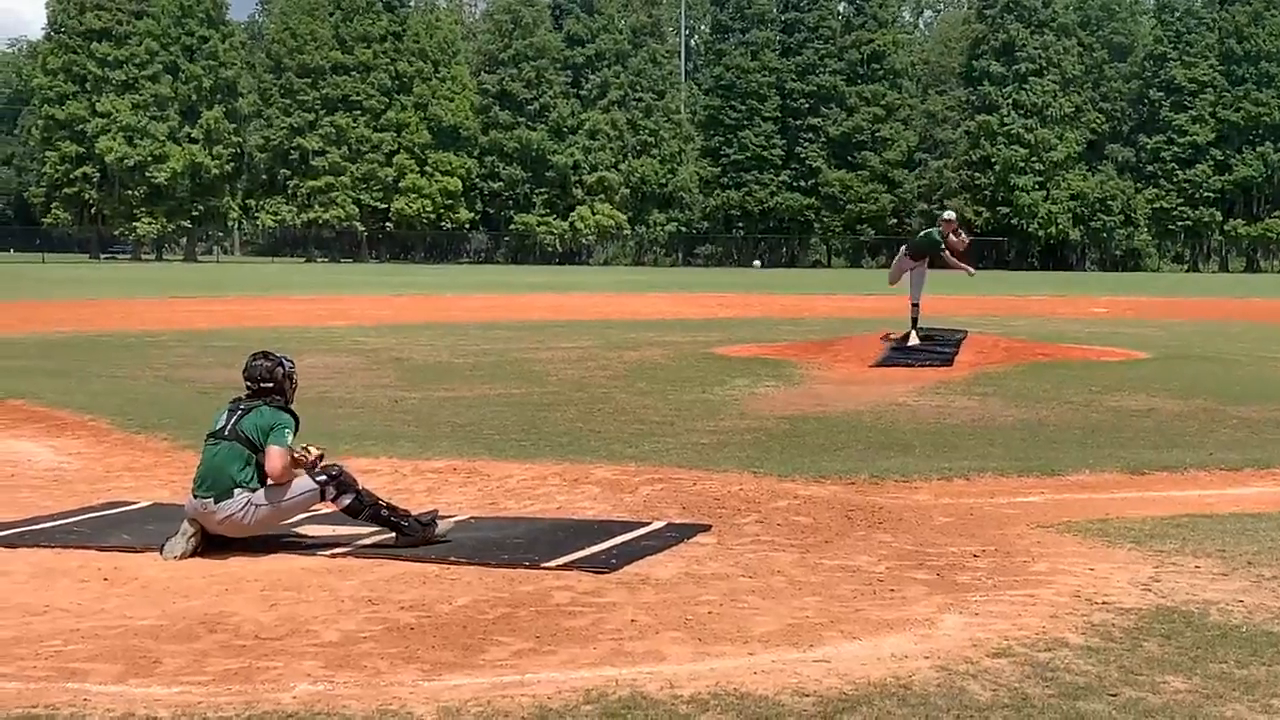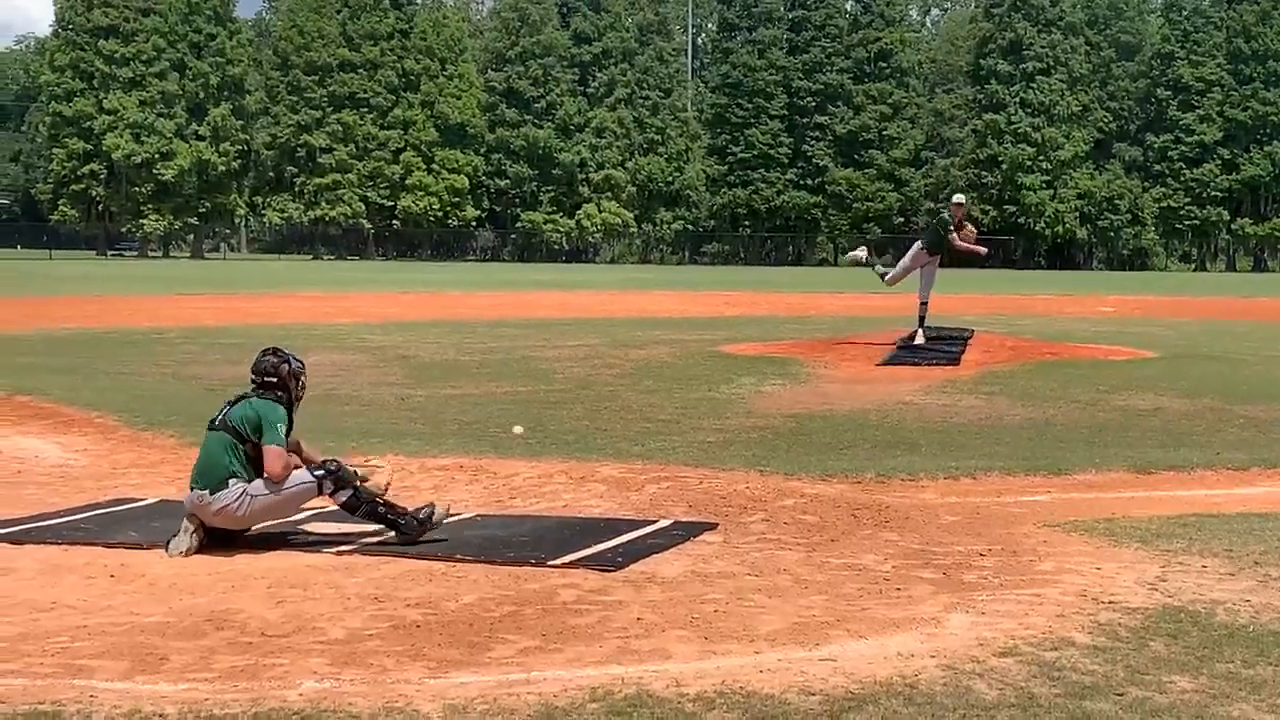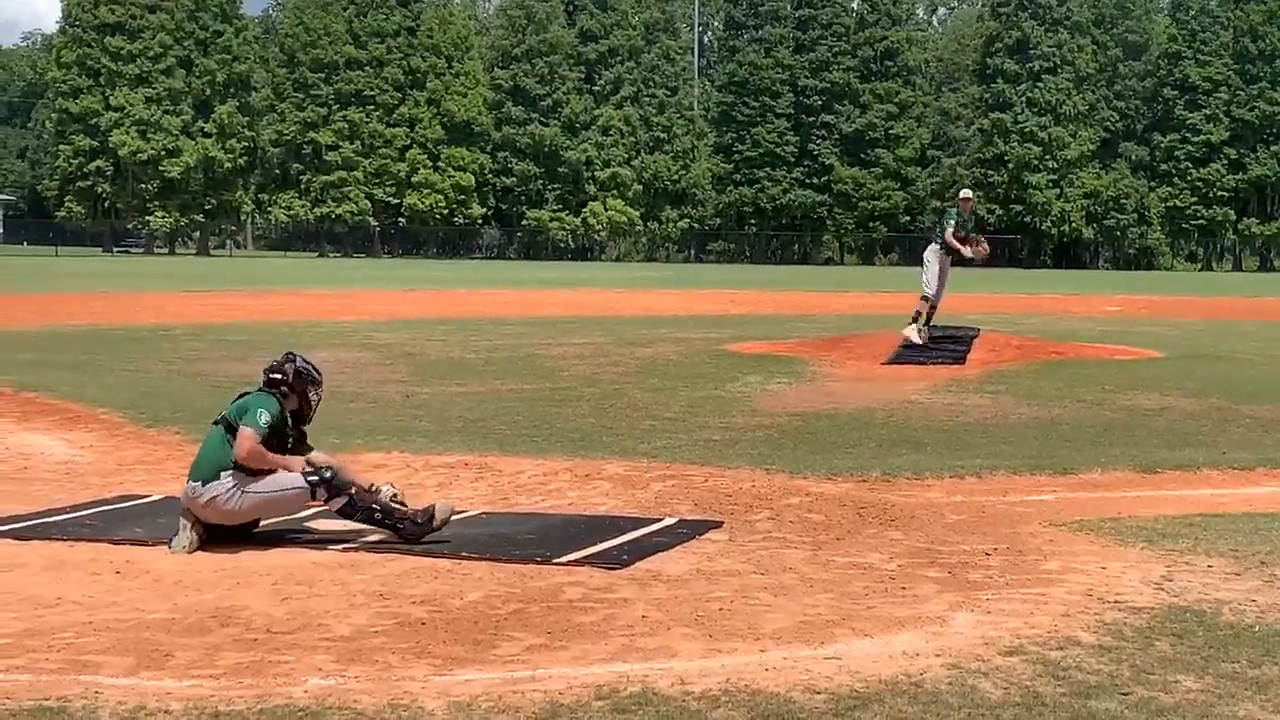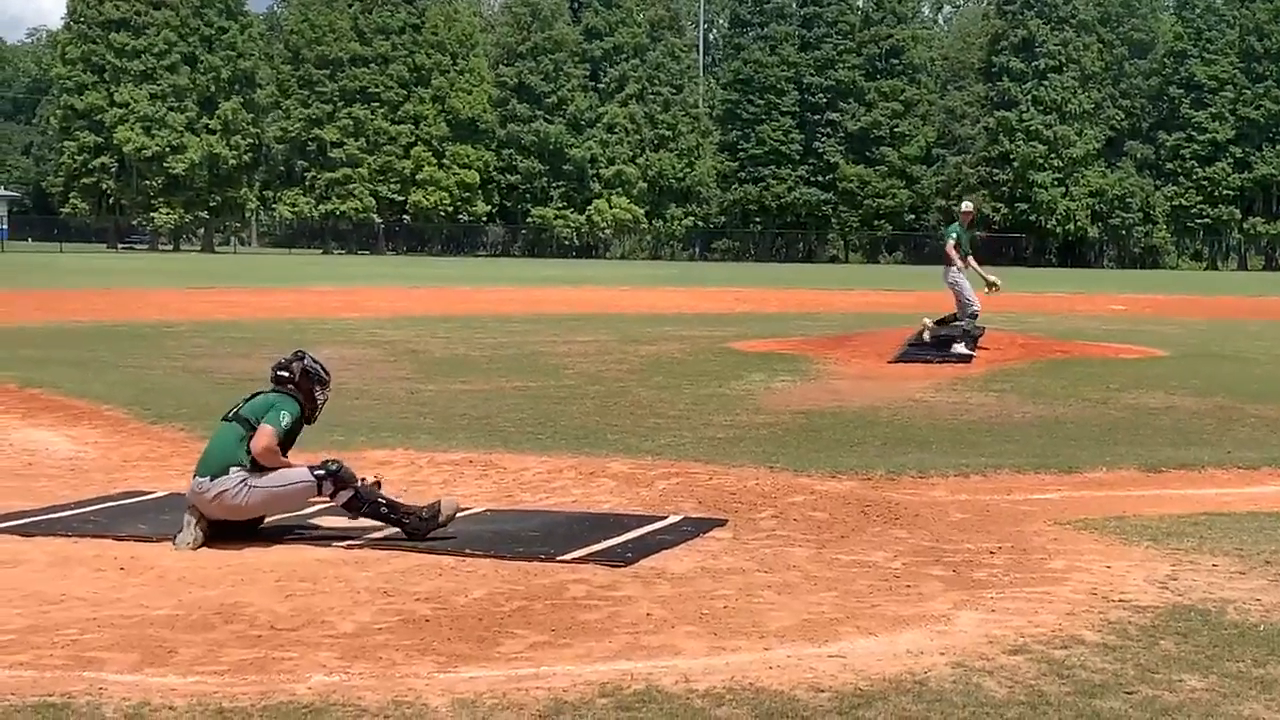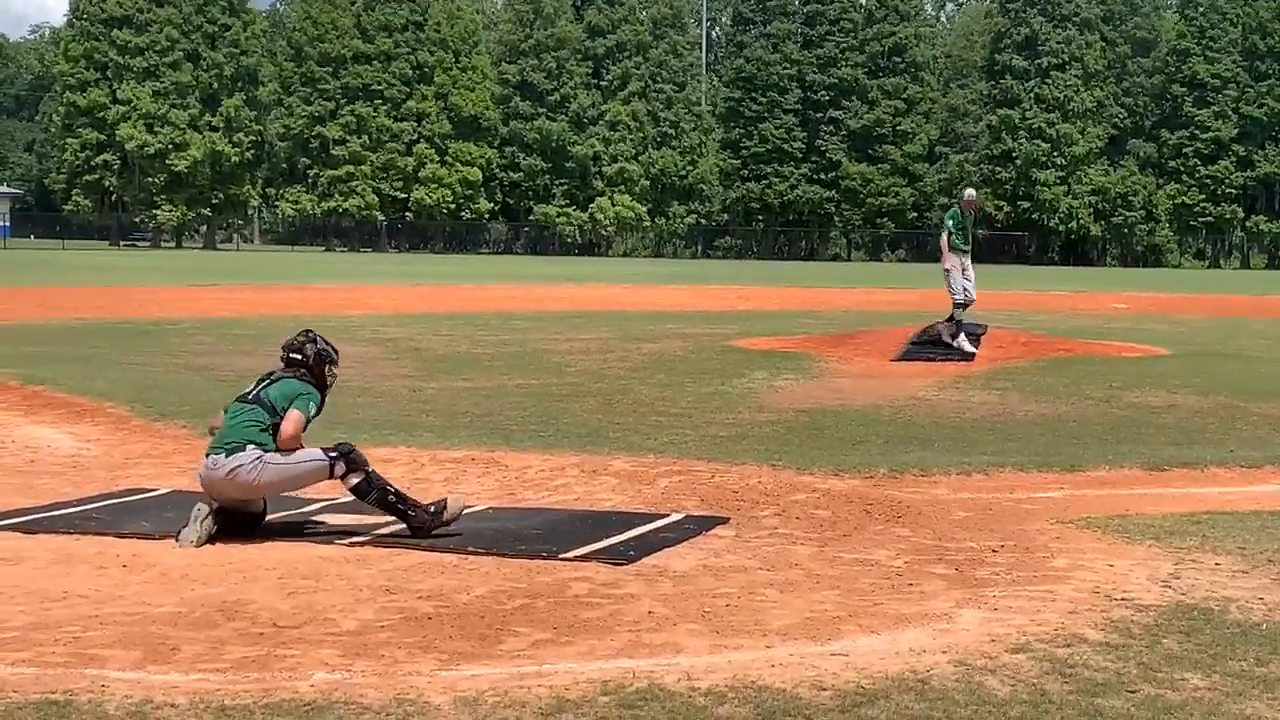
dt=0.2s
person 1, frame 1
left shoulder: (232, 409)
right shoulder: (279, 417)
right elbow: (277, 471)
left wrist: (295, 457)
right wrist: (297, 469)
left hip: (201, 507)
right hip: (234, 511)
right knee: (333, 479)
left ankle: (198, 530)
right ankle: (409, 527)
person 1, frame 2
left shoulder: (243, 403)
right shoulder: (270, 409)
left elbow: (296, 450)
right elbow: (274, 468)
right wrist: (295, 462)
left hip: (203, 501)
right hip: (231, 499)
right knee: (332, 475)
left ankle: (202, 527)
right ankle: (406, 523)
person 1, frame 3
left shoulder: (285, 424)
right shoulder: (266, 403)
left elbow: (319, 460)
right elbow: (244, 452)
left wrist: (371, 490)
right wrist: (286, 462)
left hip: (198, 497)
right hip: (223, 493)
left knee: (249, 519)
right knee: (326, 482)
left ankle: (200, 525)
right ankle: (407, 524)
person 1, frame 4
left shoulder: (261, 401)
right shoulder: (288, 405)
right elbow: (261, 449)
right wrist: (292, 469)
left hip: (202, 491)
right hip: (230, 488)
left knee: (252, 516)
right knee: (334, 474)
left ankle: (206, 523)
right ankle: (414, 521)
person 1, frame 5
left shoulder: (265, 383)
right shoulder: (307, 389)
left elbow: (215, 426)
right elbow: (289, 434)
right wrist: (295, 463)
left hip: (211, 471)
right hip: (246, 465)
left knee: (253, 514)
right knee: (345, 459)
left ankle: (213, 520)
right ankle: (419, 519)
